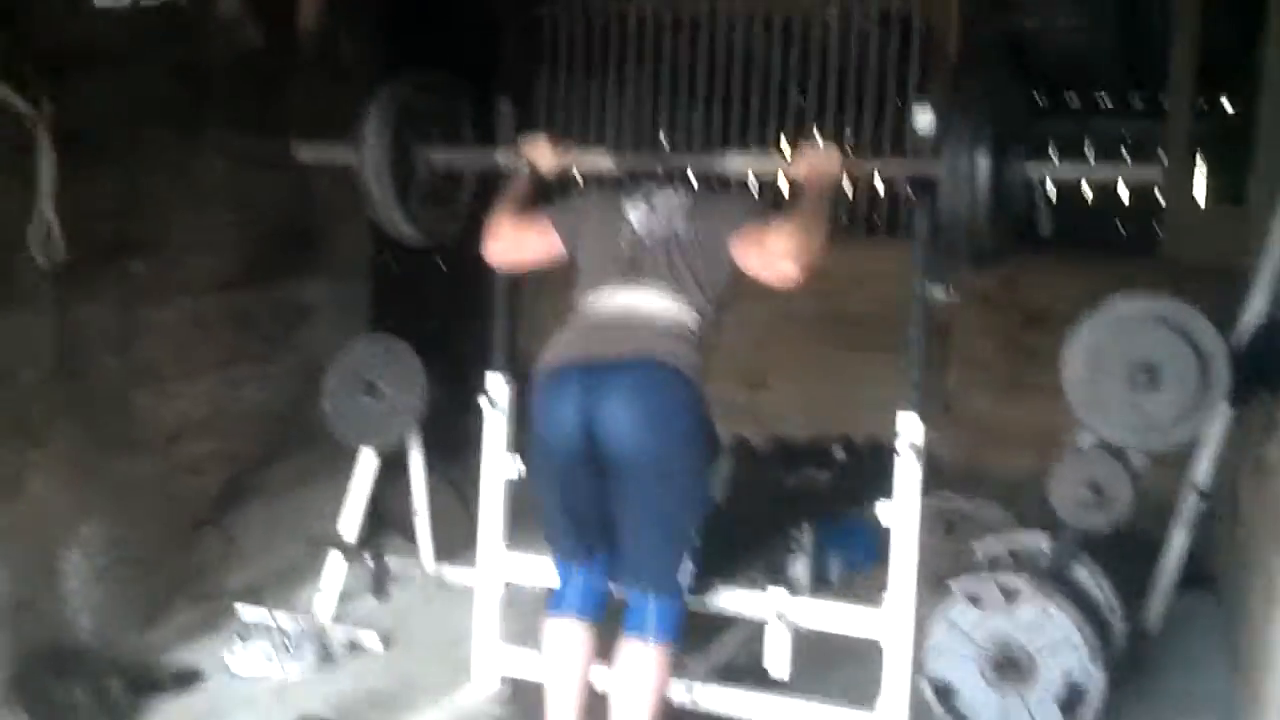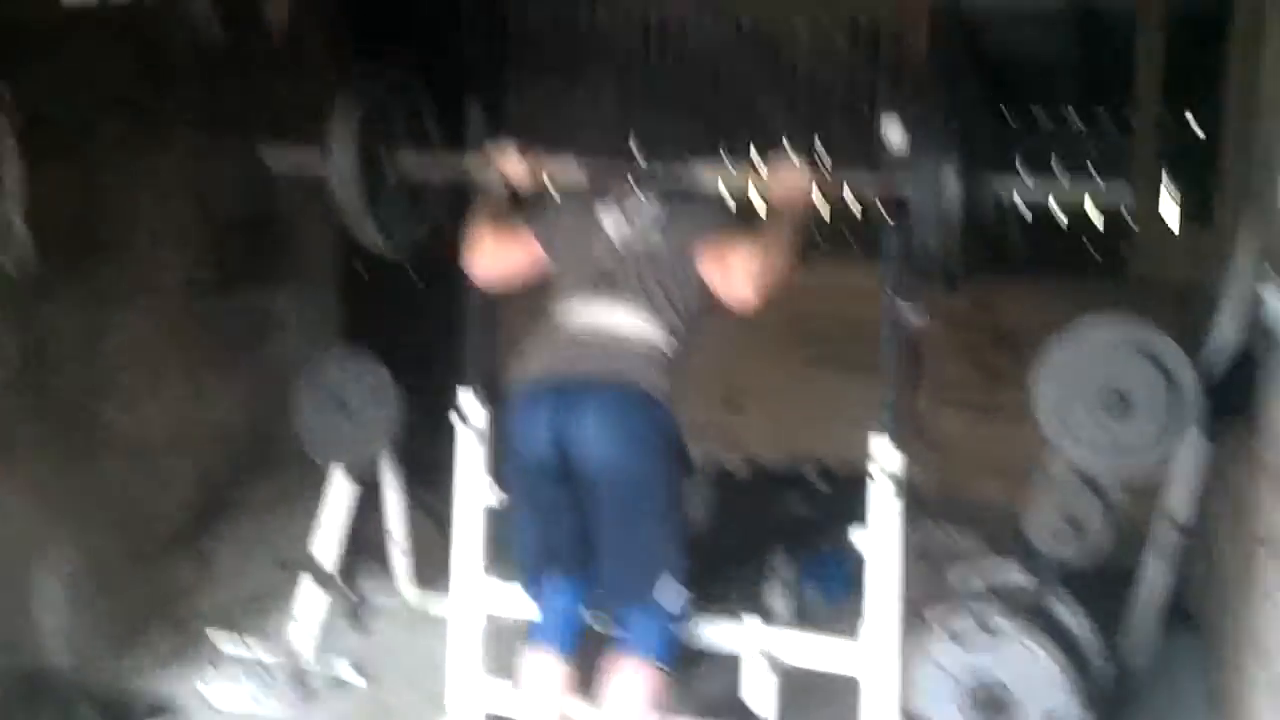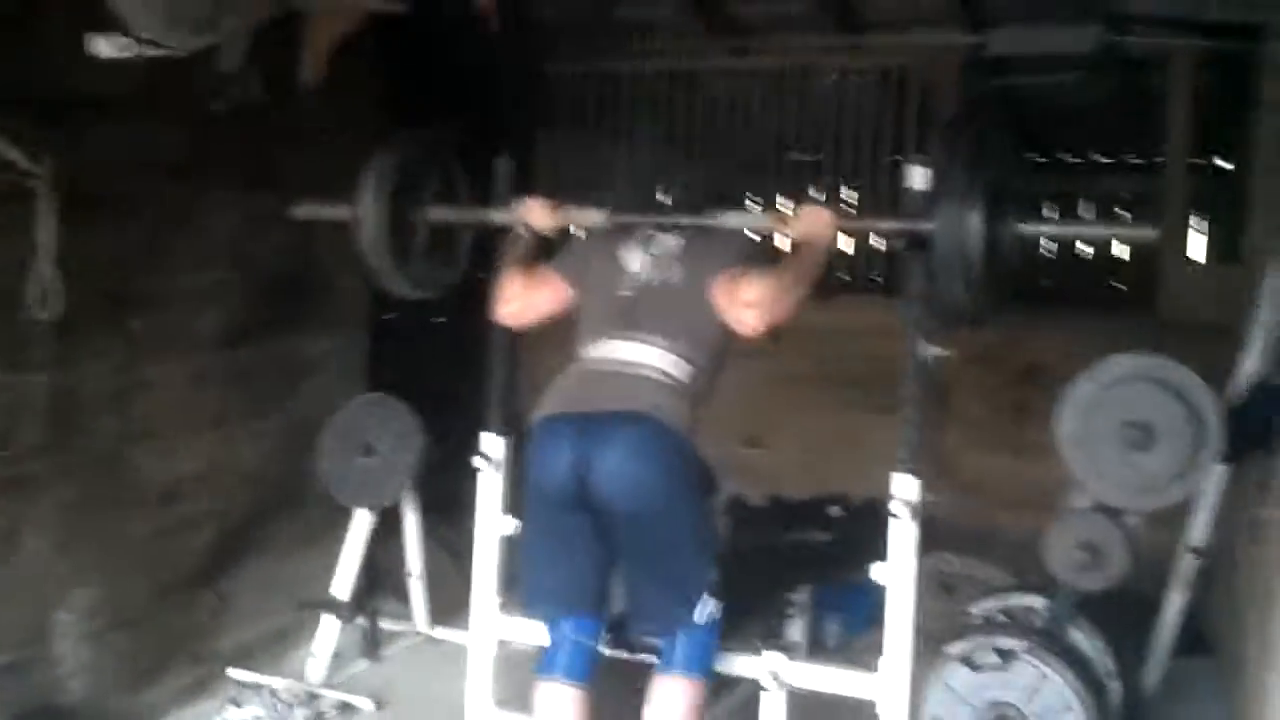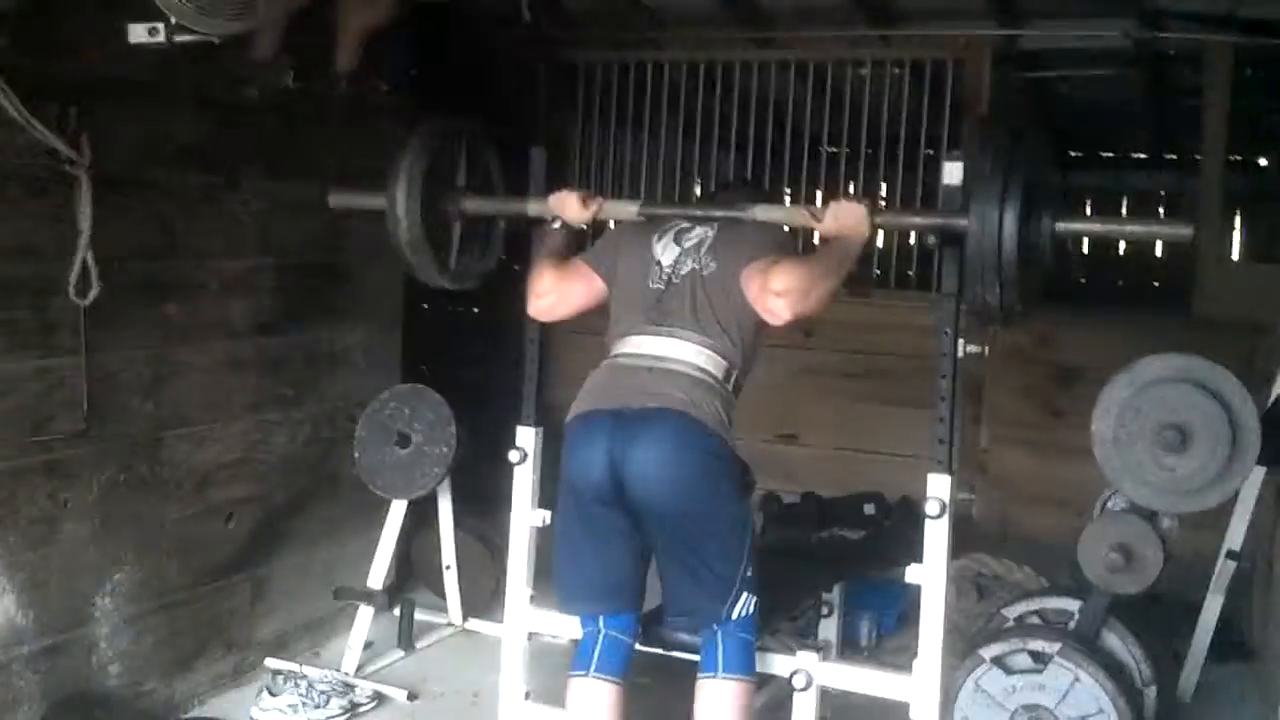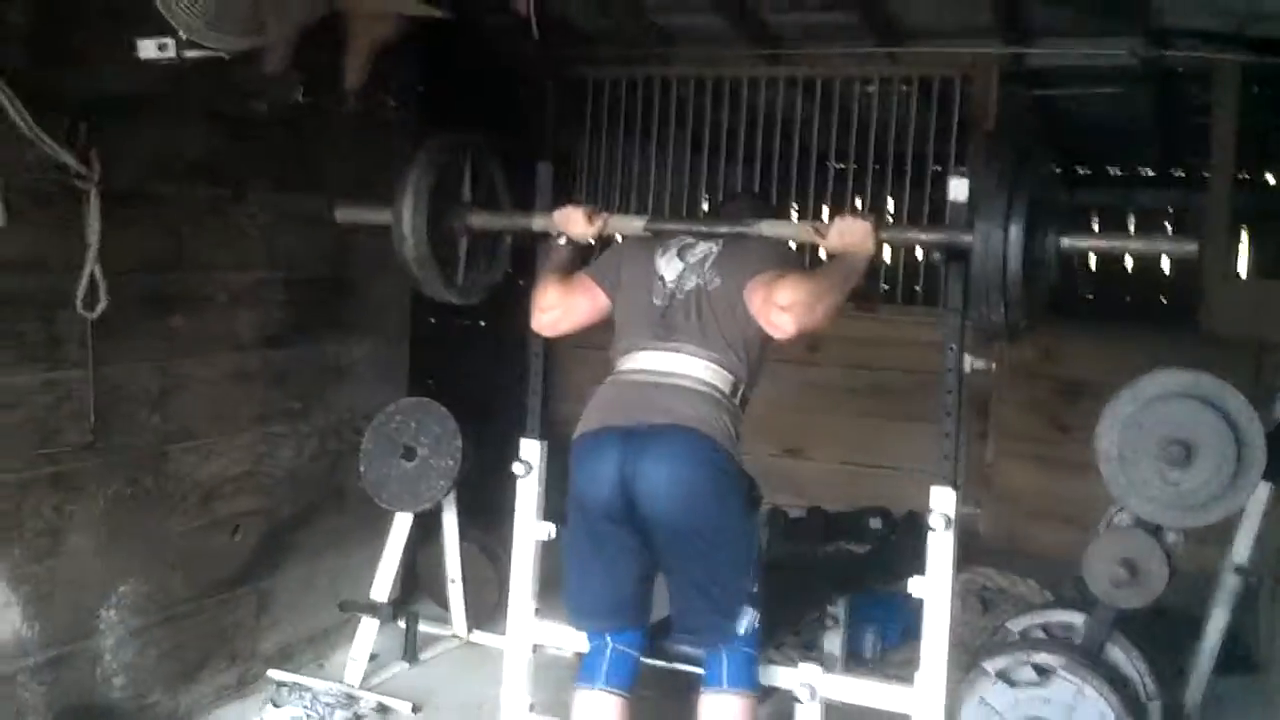
dt=0.2s
person 1, frame 1
left shoulder: (600, 203)
right shoulder: (725, 209)
left elbow: (499, 247)
right elbow: (784, 261)
left wrist: (529, 171)
right wrist: (816, 185)
left hip: (561, 383)
right hip: (652, 389)
left knee: (579, 566)
right knee: (657, 588)
person 1, frame 2
left shoulder: (580, 210)
right shoulder: (704, 215)
left elbow: (482, 262)
right elbow: (744, 283)
left wrist: (504, 185)
right wrist: (791, 206)
left hip: (536, 402)
right hip: (623, 410)
left knee: (556, 594)
right knee: (647, 614)
person 1, frame 3
left shoulder: (604, 246)
right shoulder: (727, 248)
left elbow: (511, 307)
right elbow: (752, 311)
left wrist: (529, 231)
right wrist: (813, 246)
left hip: (555, 434)
right hip: (644, 440)
left knee: (569, 631)
right knee: (689, 627)
person 1, frame 4
left shoulder: (633, 237)
right shoulder: (759, 239)
left elbow: (543, 300)
right elbow: (781, 299)
left wrist: (561, 226)
right wrist: (845, 241)
left hip: (589, 431)
right hip: (679, 436)
left knee: (604, 627)
right knee: (726, 626)
person 1, frame 5
left shoulder: (637, 253)
right shoulder: (763, 255)
left elbow: (547, 315)
right elbow: (785, 314)
left wrist: (567, 241)
right wrist: (851, 256)
left hip: (598, 446)
right hip: (689, 454)
left knee: (610, 638)
right knee: (729, 641)
